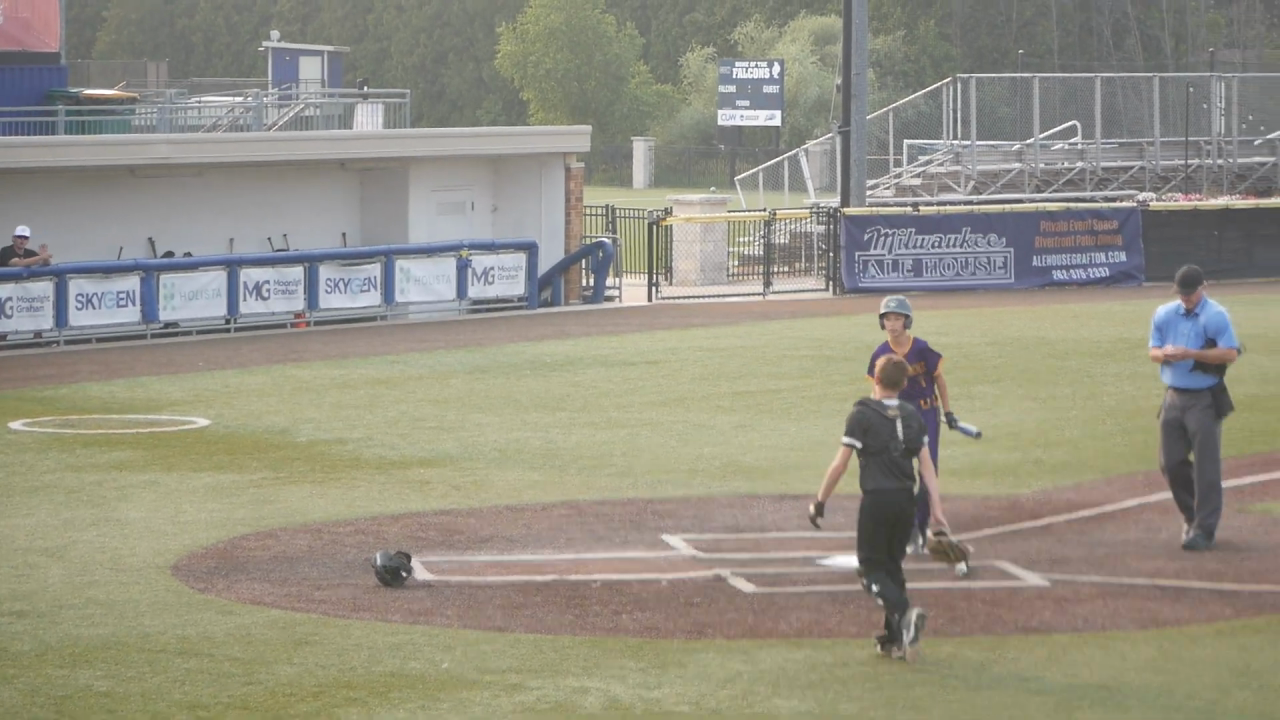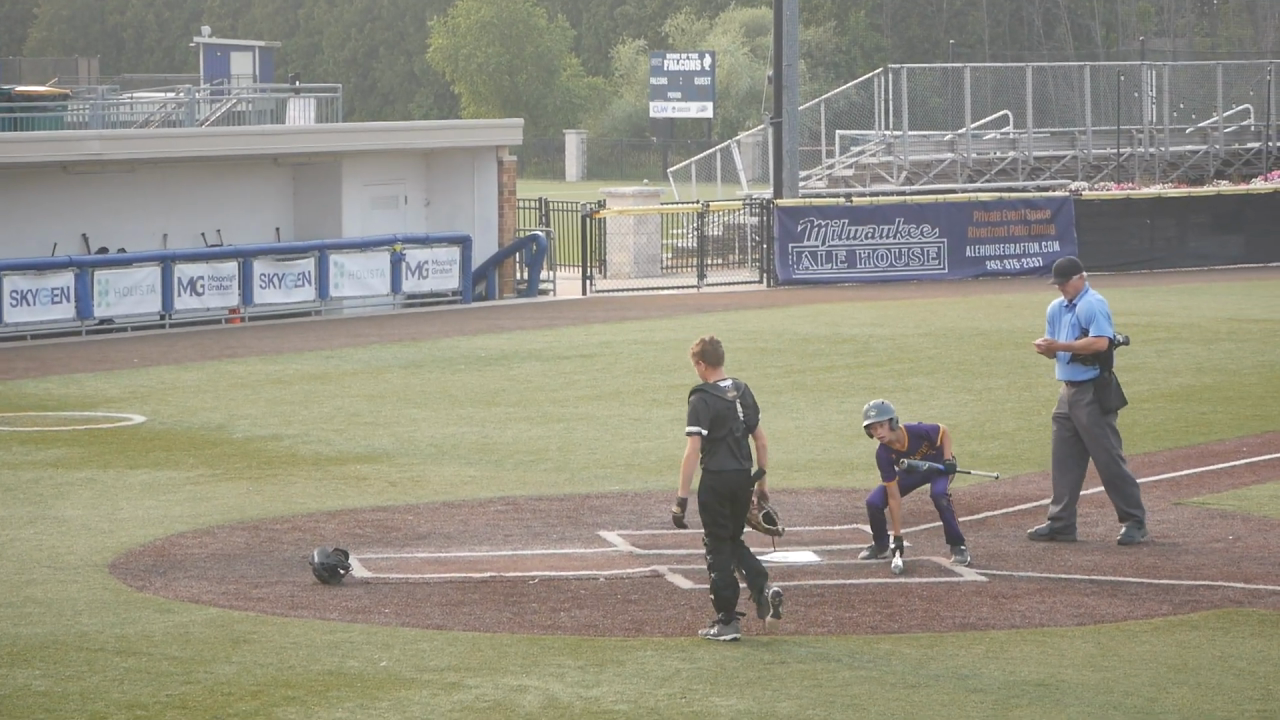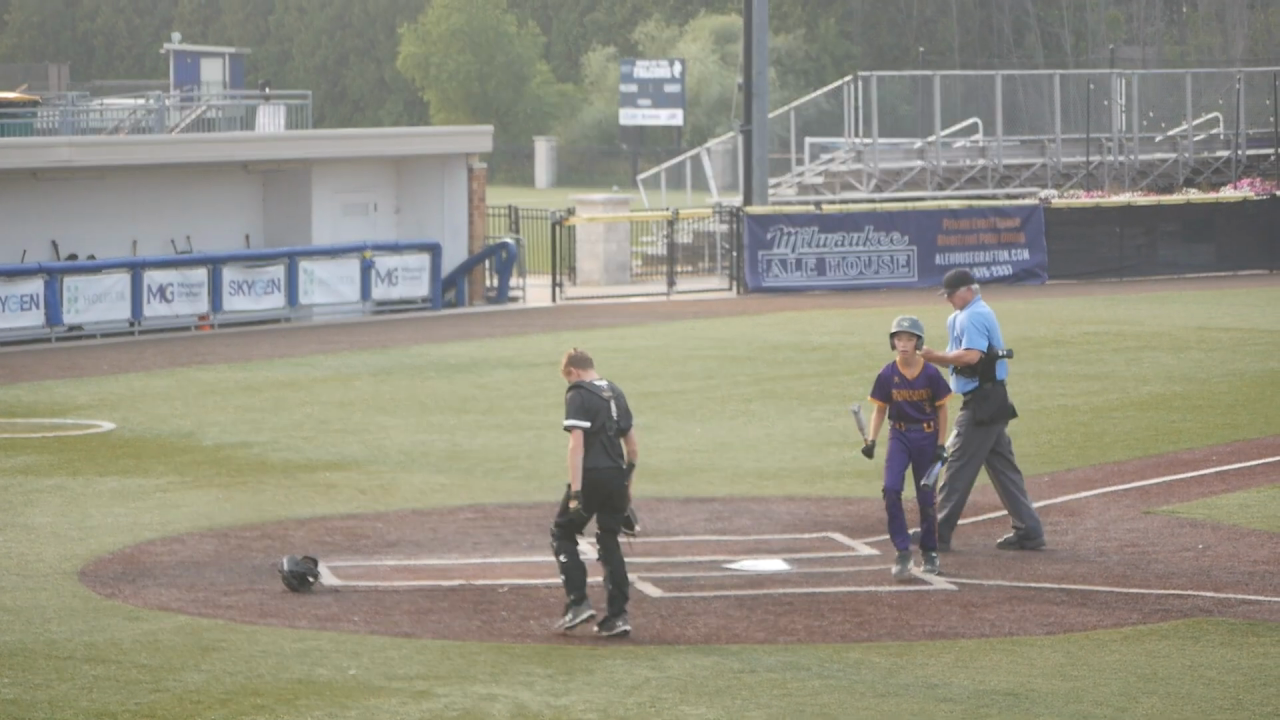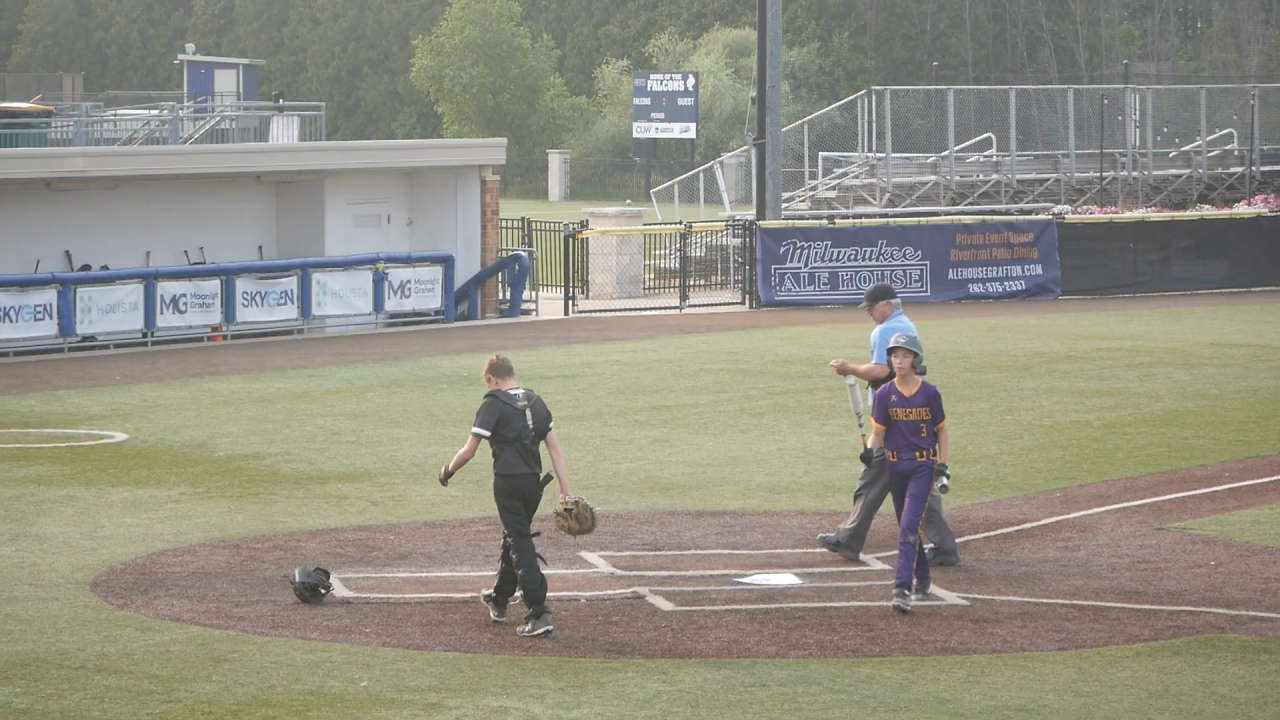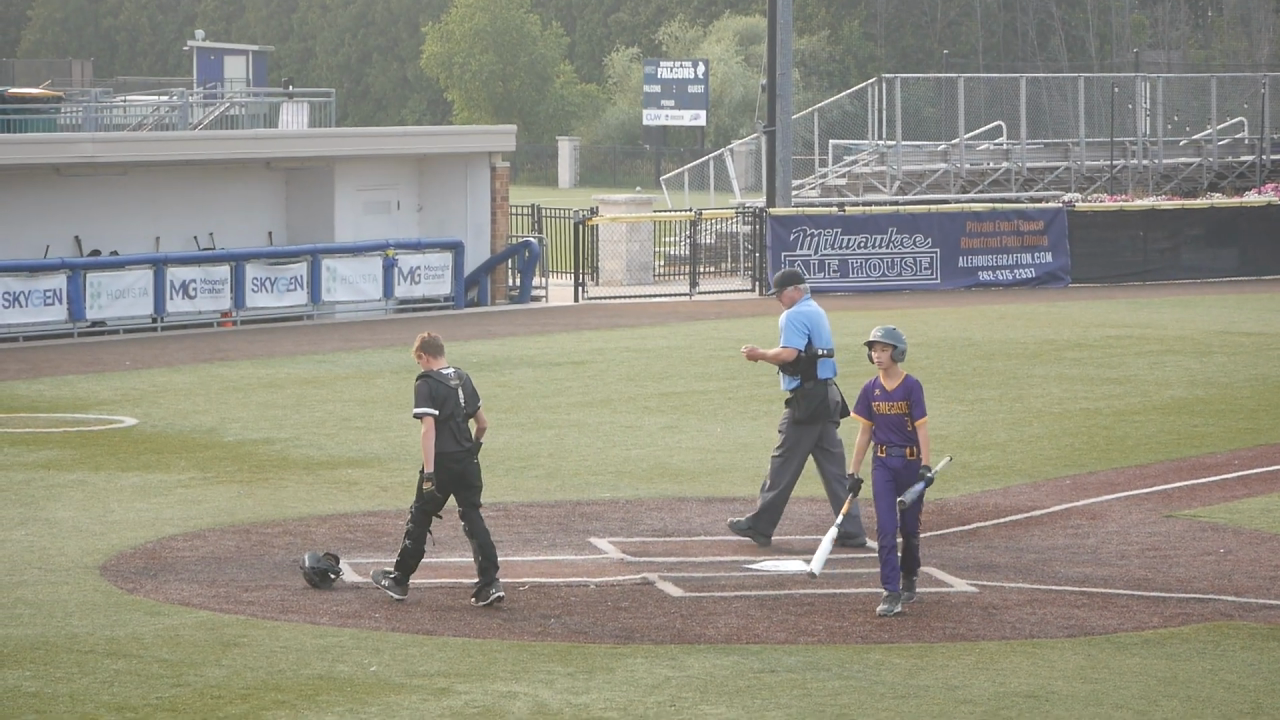
dt=0.7s
person 1, frame 1
left shoulder: (862, 414)
right shoulder: (913, 416)
left elbow: (841, 464)
right elbow: (926, 466)
left wrist: (820, 501)
right wrist: (936, 510)
left hip: (877, 500)
right hip: (905, 500)
left knee: (871, 570)
right knee: (891, 564)
left ankle: (905, 614)
right ankle: (896, 637)
person 1, frame 2
left shoulder: (701, 399)
right shoulder: (744, 393)
left elbow: (692, 454)
right elbow: (760, 440)
left wrist: (680, 499)
right wrist: (762, 482)
left hip: (717, 481)
right hip: (743, 480)
left knee: (718, 549)
right knee: (733, 542)
left ankle: (727, 621)
right ankle: (764, 590)
person 1, frame 3
left shoulder: (578, 396)
right shoulder: (616, 394)
left elbow: (576, 446)
right elbow: (632, 445)
left wrist: (575, 492)
right wrist: (626, 481)
left hip: (592, 477)
right hip: (617, 478)
left knee: (562, 535)
right knee: (609, 543)
left ankle: (579, 602)
right ankle: (617, 616)
person 1, frame 4
left shoulder: (492, 405)
right shoulder: (536, 402)
left elbow: (469, 451)
right elbow: (555, 448)
left wrist: (448, 470)
right wrist: (566, 490)
left hip: (508, 483)
right hip: (533, 482)
left knee: (520, 546)
right knee: (515, 540)
left ankle: (539, 614)
right ankle: (499, 600)
person 1, frame 5
left shoulder: (426, 384)
right shoulder: (464, 379)
left elbow: (428, 430)
right elbow: (482, 424)
left wrist: (429, 474)
left hip: (442, 462)
right hip: (467, 461)
left knee: (419, 518)
right knee: (473, 519)
left ankle: (399, 580)
right ankle: (490, 583)
person 2, frame 1
left shoulder: (1216, 315)
right shoulder: (1164, 314)
left elbow: (1230, 354)
right elbow: (1153, 351)
left wrist: (1190, 354)
right wrist: (1164, 355)
left hip: (1205, 400)
right hip: (1174, 397)
left knee: (1206, 467)
right knee: (1171, 463)
left ankle: (1204, 528)
right ankle: (1192, 518)
person 2, frame 2
left shoulder: (1094, 305)
right shoulder: (1055, 308)
left elbow: (1100, 342)
left wrist: (1060, 345)
right wrist: (1045, 348)
left hip: (1093, 393)
right hip: (1068, 390)
left knee: (1108, 458)
right knee: (1064, 459)
left ankle: (1134, 521)
right ankle: (1061, 522)
person 2, frame 3
left shoulder: (972, 316)
right shoulder: (959, 318)
left elbow: (971, 355)
right elbow: (959, 359)
left wrist: (937, 356)
right wrist: (936, 358)
left hip: (981, 401)
right hip: (990, 400)
left knee: (959, 464)
right knee: (1001, 466)
left ankle: (940, 532)
right ankle: (1027, 530)
person 2, frame 4
left shoulder: (888, 331)
right shoulder: (907, 327)
left elbow: (879, 371)
left wrist: (848, 368)
right wrist: (853, 370)
right knee: (874, 477)
left ankle: (944, 546)
right ankle: (850, 538)
person 2, frame 5
left shoulder: (795, 315)
right shoulder: (817, 311)
left elbow: (788, 354)
left wrist: (759, 354)
right wrist: (762, 355)
left hip: (806, 398)
right hip: (826, 395)
left knee: (785, 462)
right knee: (832, 464)
left ankle: (761, 524)
right ankle: (851, 529)
person 3, frame 1
left shoulder: (922, 348)
right shoulder: (881, 355)
left elbow: (939, 377)
left wrist: (948, 411)
left hip: (926, 413)
left ankle: (920, 528)
right ankle: (912, 531)
person 3, frame 2
left shoulder: (918, 430)
right shoulder: (884, 454)
left elbow: (944, 431)
right elbow: (893, 496)
left wrist: (947, 459)
right wrist: (898, 537)
left hip: (939, 465)
right hip: (913, 471)
left knee: (939, 494)
right knee: (874, 503)
left ankle: (958, 546)
right ankle: (881, 545)
person 3, frame 3
left shoulder: (931, 373)
right shoulder: (887, 374)
left elbow: (942, 409)
right elbow: (880, 410)
left wrist: (940, 445)
right wrist: (871, 441)
left hip: (927, 436)
right hip: (900, 436)
left knee: (926, 497)
right knee: (891, 489)
left ankle: (929, 552)
right ankle: (902, 552)
person 3, frame 4
left shoulder: (930, 393)
right shoulder: (884, 394)
left elbow: (941, 431)
right elbow: (878, 433)
left wrist: (942, 465)
right wrist: (871, 448)
left hip: (924, 465)
right hip: (896, 465)
left knee: (910, 525)
right knee: (907, 526)
left ankle: (902, 590)
right ankle: (922, 576)
person 3, frame 5
left shoulder: (912, 386)
right shoulder: (870, 389)
left elbow: (921, 428)
right elbow: (865, 432)
left wrist: (926, 465)
right wrist: (854, 471)
left hip: (910, 461)
right hip: (882, 462)
left knee: (910, 526)
right knee: (886, 526)
left ankle: (910, 576)
right ankle: (891, 592)
